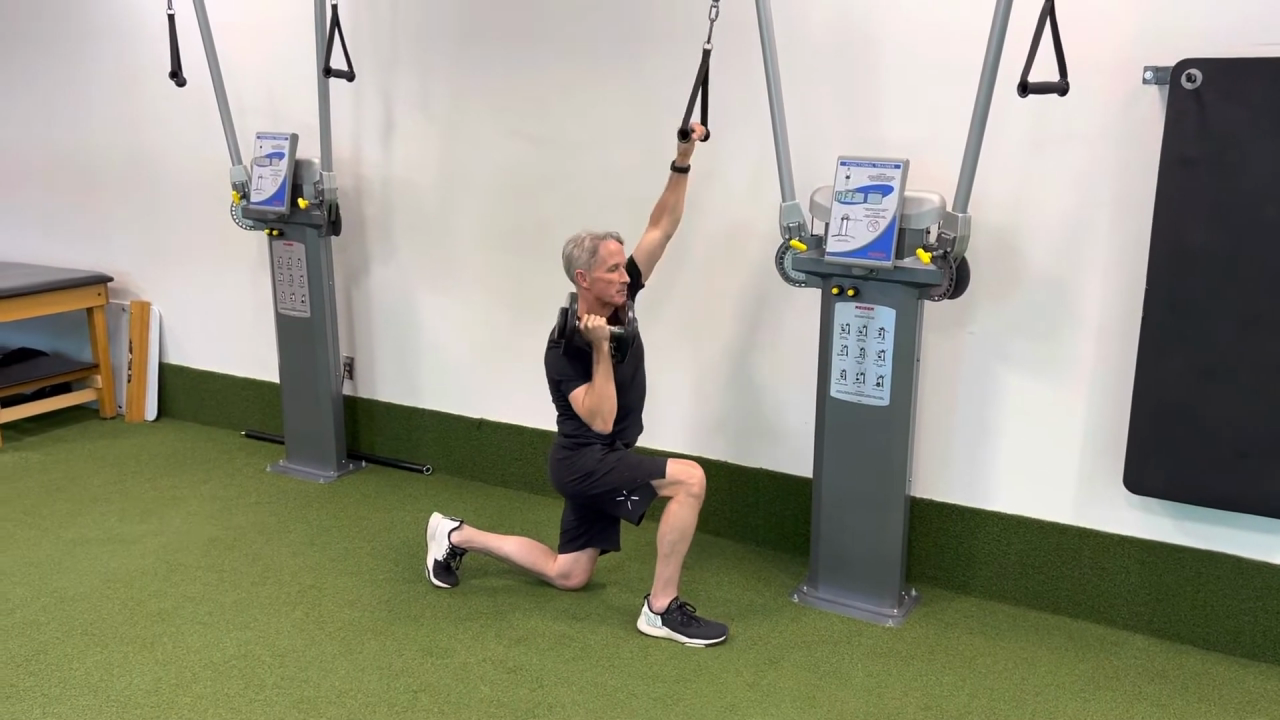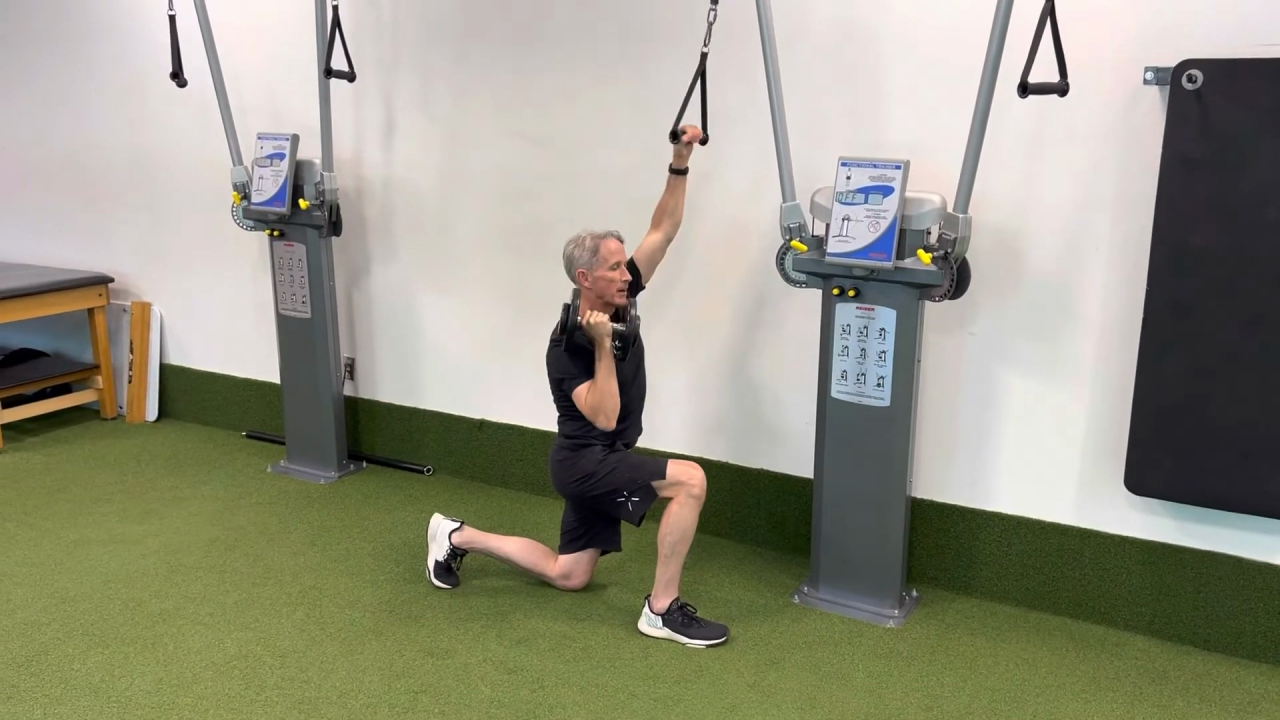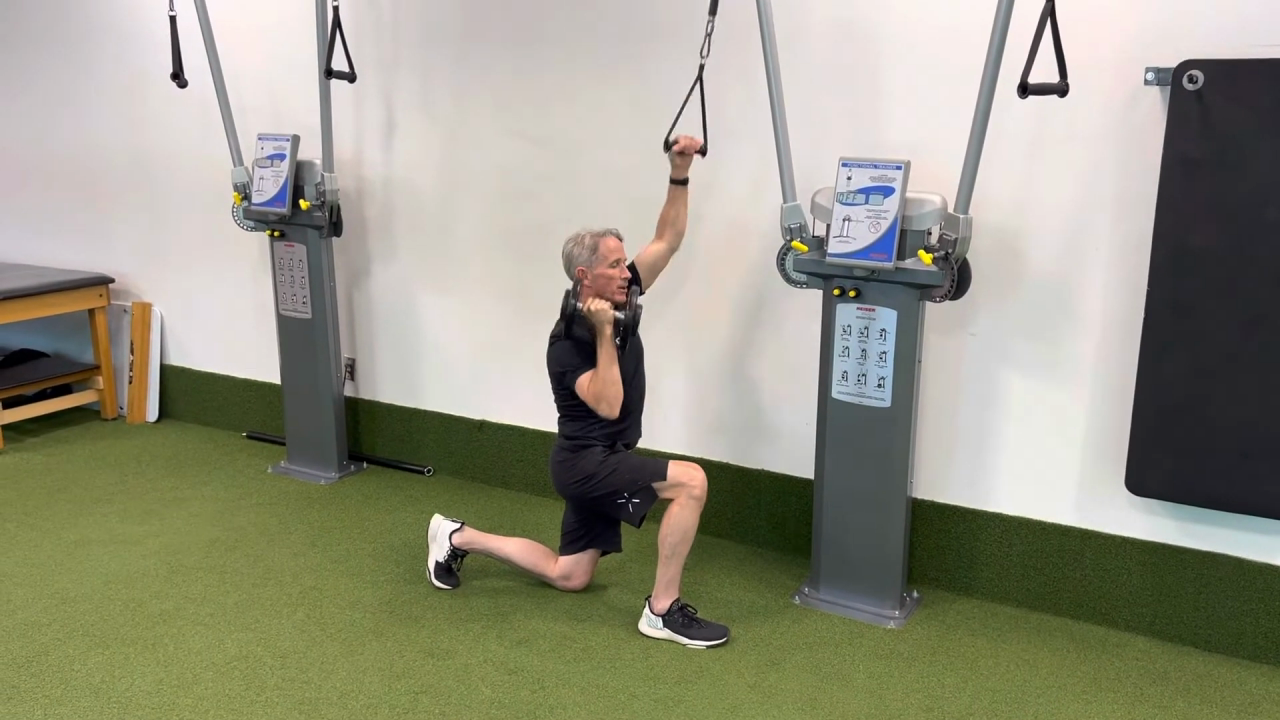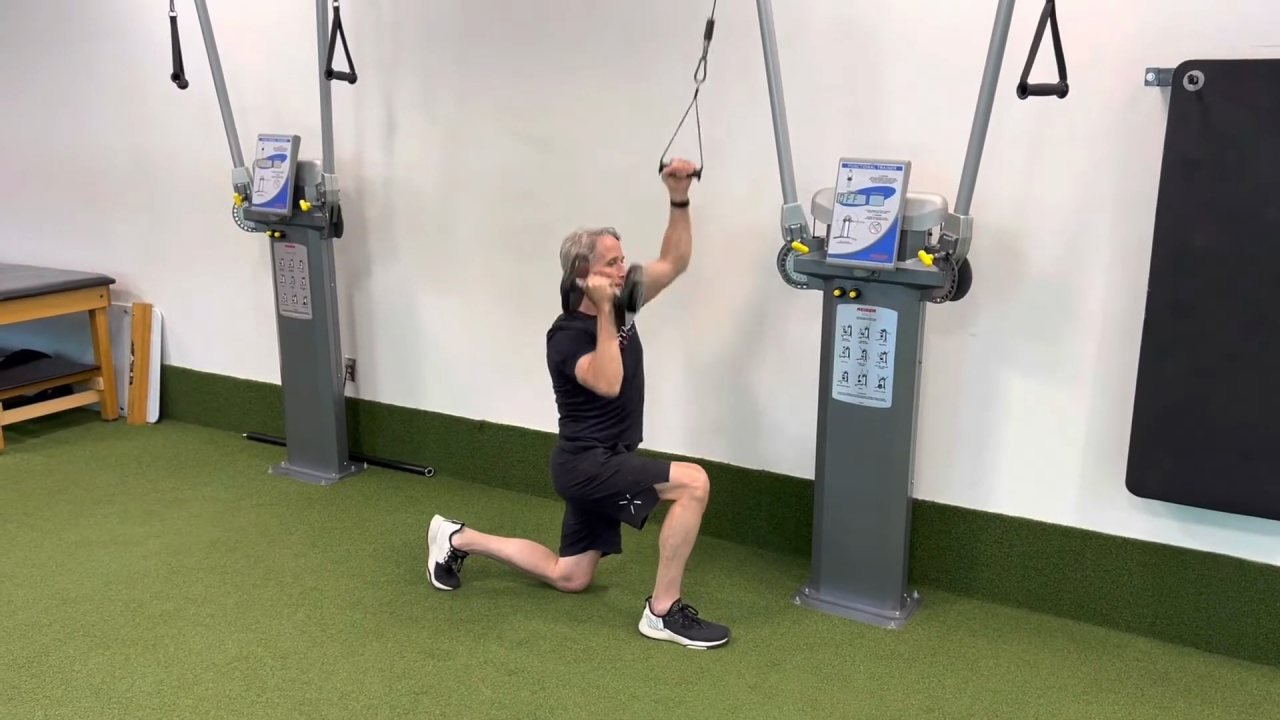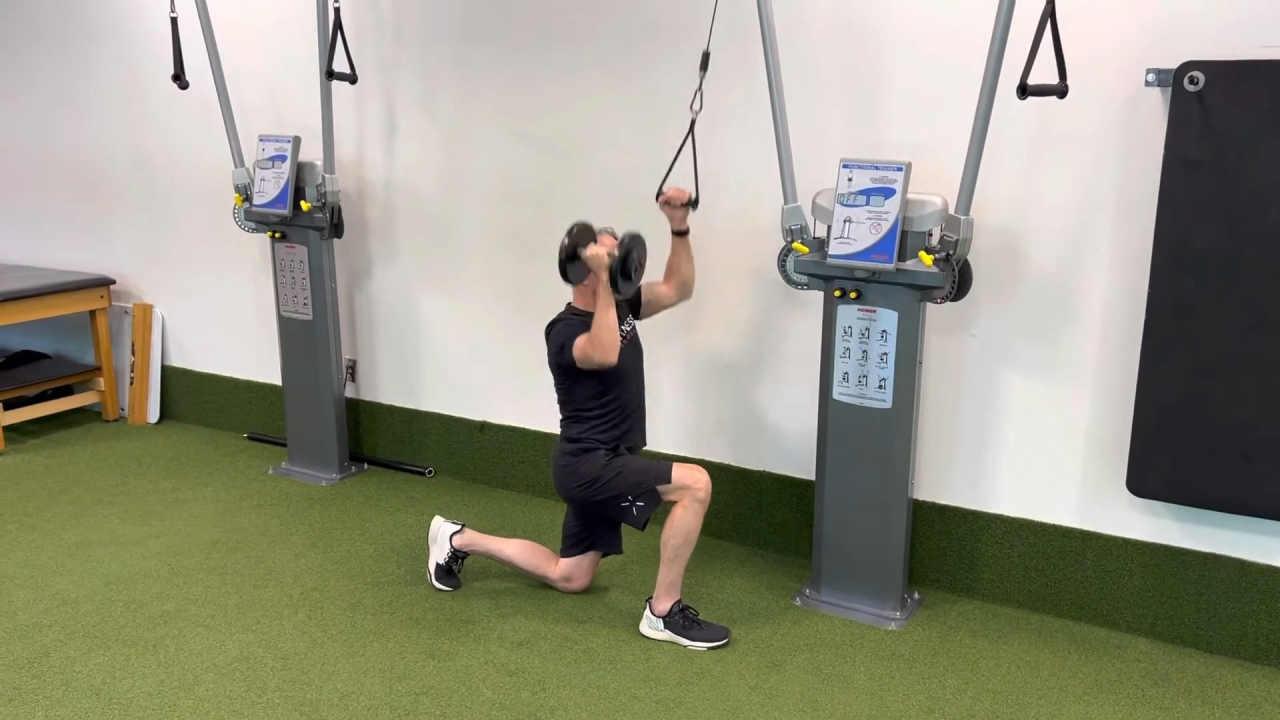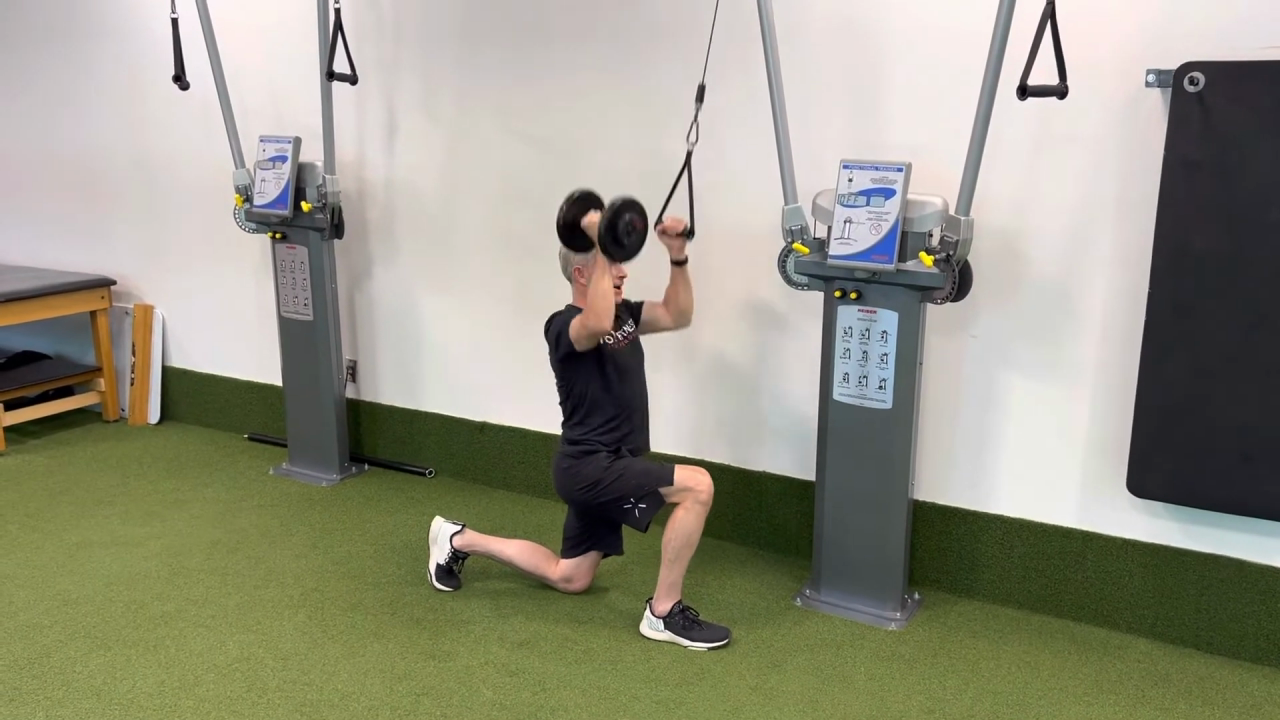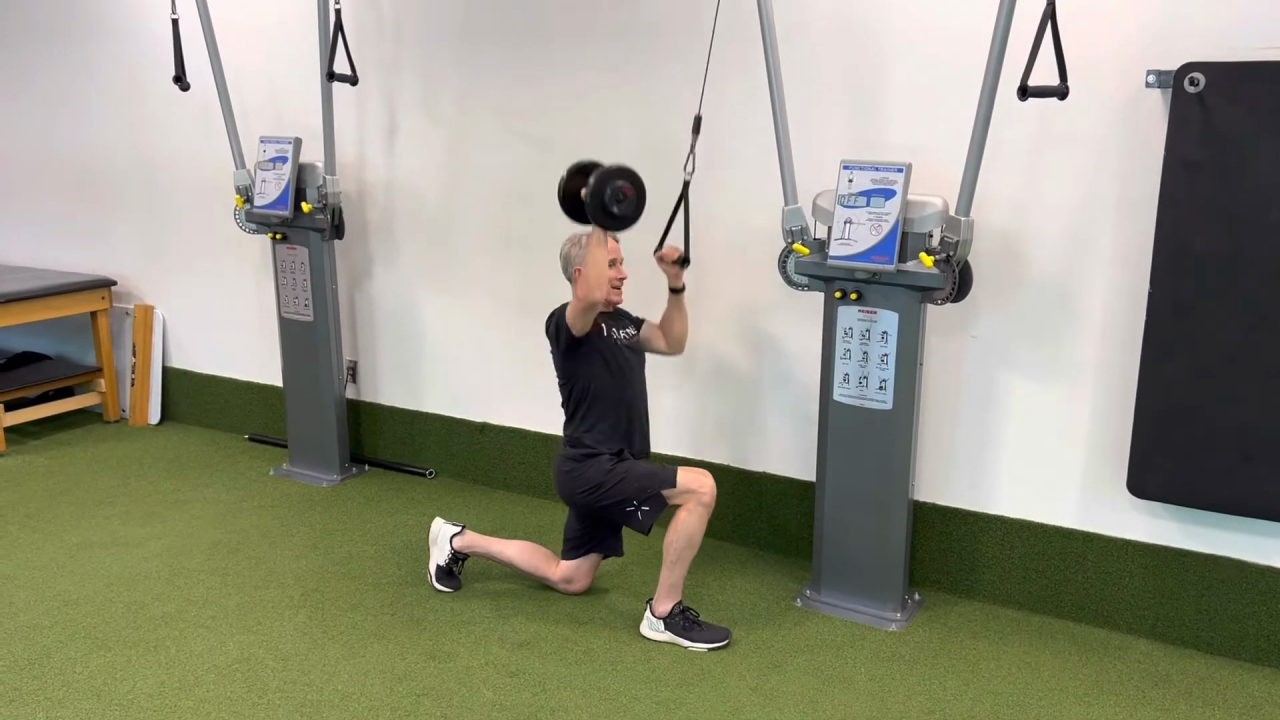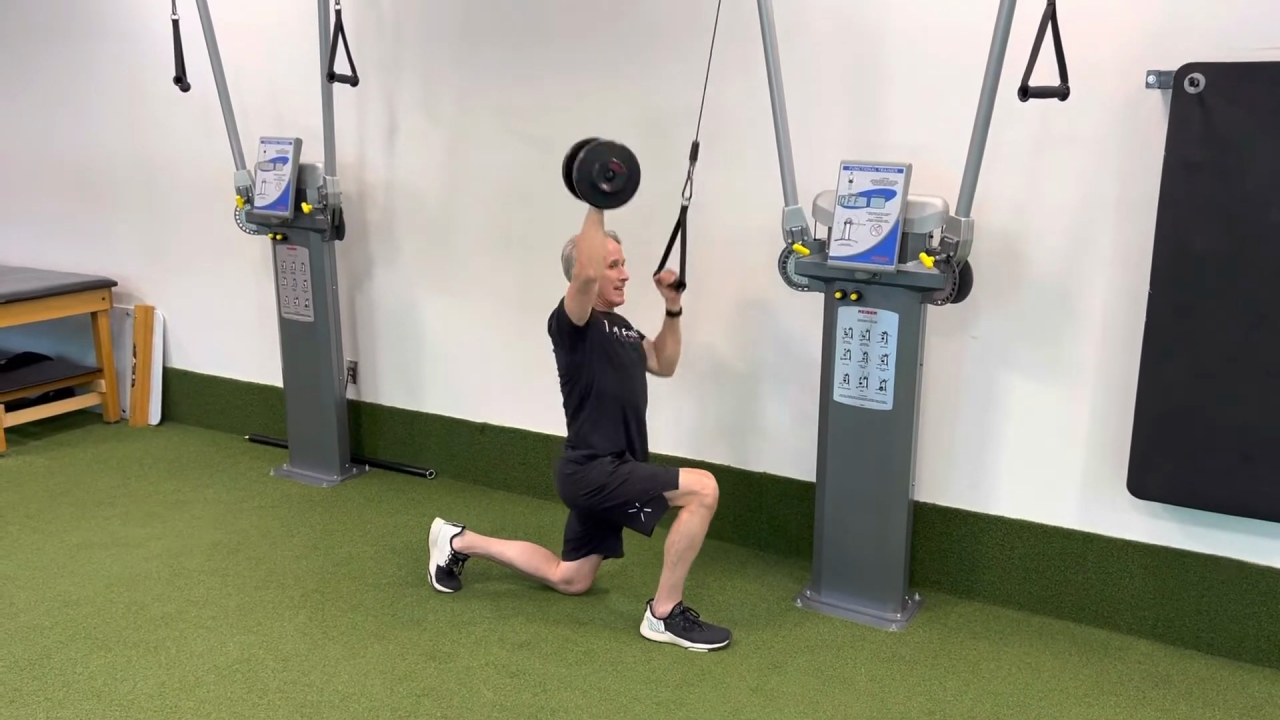
dt=0.1s
person 1, frame 1
left shoulder: (619, 302)
right shoulder: (566, 348)
left elbow: (661, 226)
right elbow: (601, 421)
left wrist: (682, 159)
right wrist: (601, 350)
left hip: (602, 461)
right hip: (585, 460)
left knee: (567, 574)
right knee: (689, 479)
left ankle: (456, 536)
right ankle: (662, 609)
person 1, frame 2
left shoulder: (619, 300)
right shoulder: (568, 346)
left elbow: (662, 230)
right elbow: (605, 418)
left wrist: (680, 162)
right wrist: (603, 346)
left hip: (603, 462)
right hip: (585, 461)
left knee: (567, 576)
right knee: (690, 480)
left ankle: (457, 537)
right ankle: (663, 610)
person 1, frame 3
left shoulder: (619, 299)
right shoulder: (570, 341)
left elbow: (669, 239)
right elbow: (609, 405)
left wrist: (679, 174)
right wrist: (604, 327)
left hip: (600, 462)
right hip: (586, 462)
left knee: (569, 576)
right knee: (691, 481)
left ankle: (456, 537)
right ankle: (663, 611)
person 1, frame 4
left shoulder: (620, 302)
right shoulder: (567, 334)
left elbow: (675, 261)
right elbow: (609, 384)
left wrist: (678, 196)
right wrist: (605, 312)
left hip: (602, 463)
right hip: (587, 464)
left knee: (568, 576)
right knee: (693, 483)
left ankle: (458, 539)
right ankle: (663, 611)
person 1, frame 5
left shoulder: (621, 306)
right shoulder: (564, 327)
left elbow: (679, 287)
right elbow: (605, 356)
left wrist: (679, 224)
right wrist: (599, 275)
left hip: (602, 464)
right hip: (589, 464)
left knee: (569, 576)
right knee: (694, 484)
left ankle: (457, 539)
right ankle: (664, 612)
person 1, frame 6
left shoulder: (622, 313)
right shoulder: (564, 326)
left elbow: (680, 314)
right elbow: (596, 326)
left wrist: (678, 253)
right wrist: (596, 244)
left hip: (605, 466)
right hip: (591, 466)
left knee: (569, 577)
right knee: (697, 486)
left ankle: (459, 541)
right ankle: (664, 612)
person 1, frame 7
left shoulder: (620, 320)
right shoulder: (565, 323)
left elbow: (674, 342)
right elbow: (592, 297)
left wrist: (675, 280)
right wrist: (598, 224)
left hip: (607, 469)
right hip: (592, 470)
left knee: (569, 577)
right knee: (699, 487)
left ankle: (459, 543)
right ankle: (664, 614)
person 1, frame 8
left shoulder: (619, 326)
right shoulder: (568, 321)
left elbow: (666, 364)
right elbow: (587, 278)
left wrist: (671, 304)
right wrist: (597, 202)
left hip: (605, 471)
right hip: (593, 471)
left knee: (569, 579)
right knee: (702, 489)
left ankle: (459, 543)
right ankle: (664, 614)
